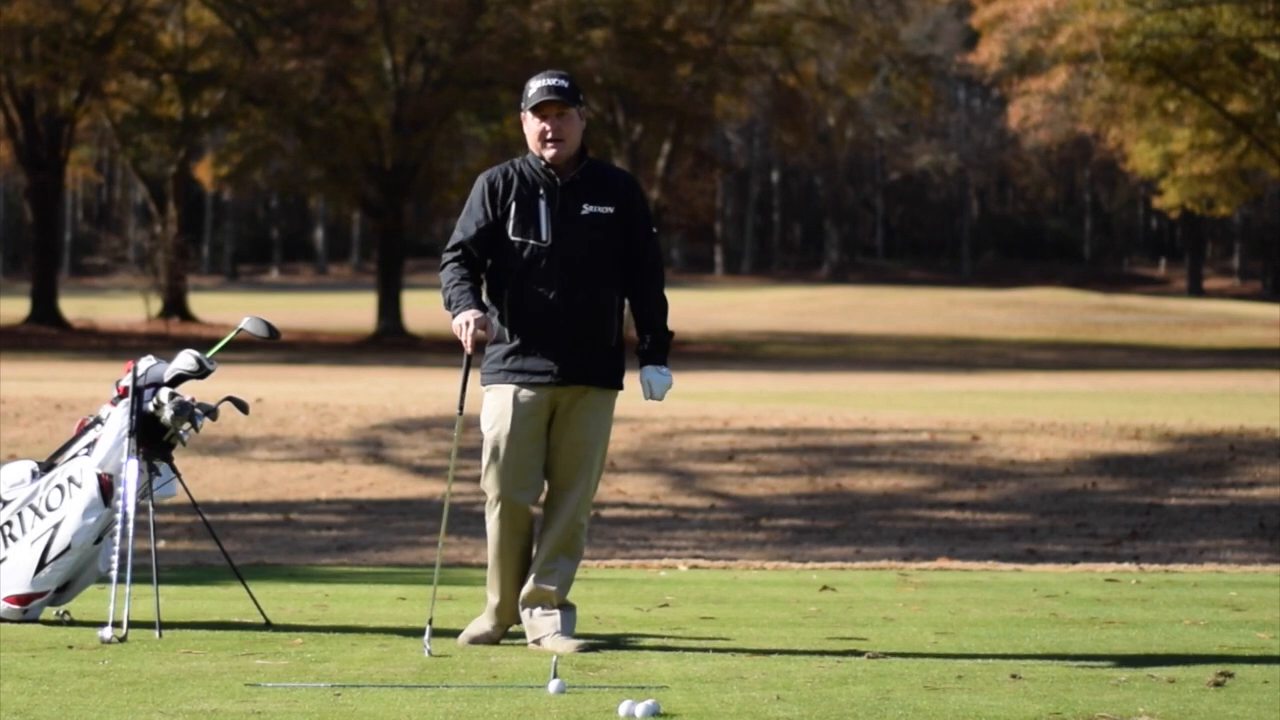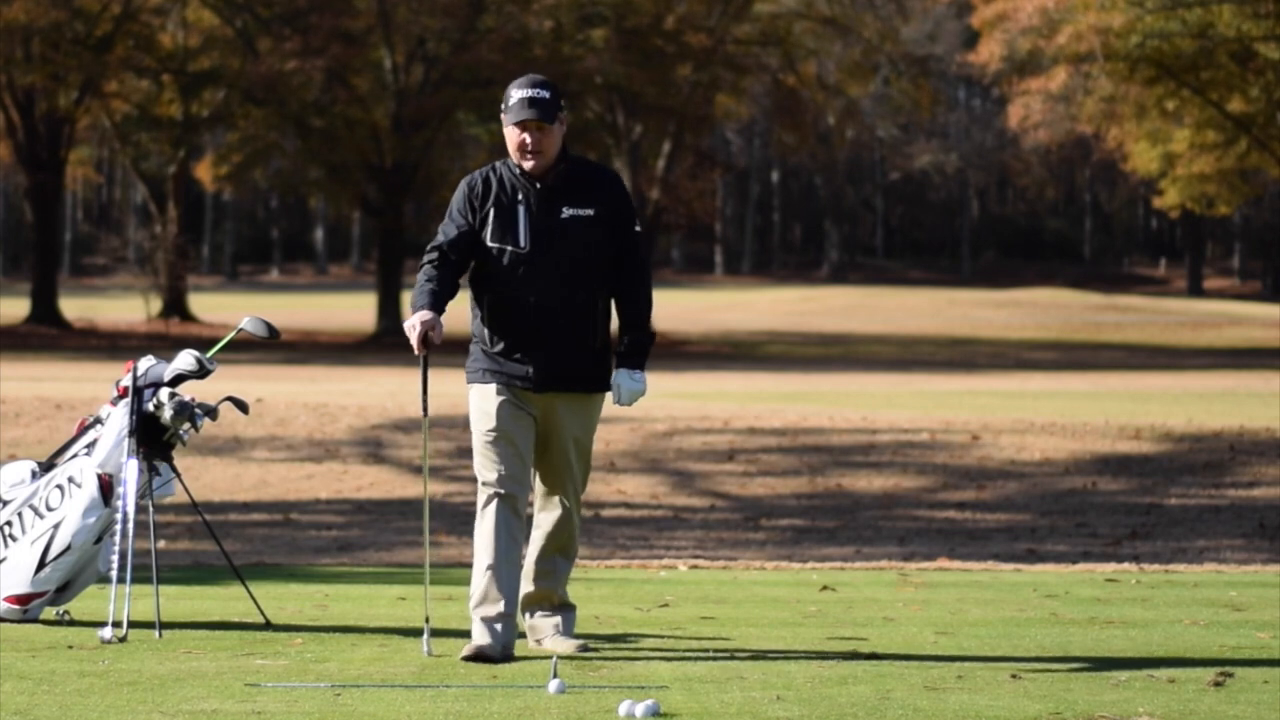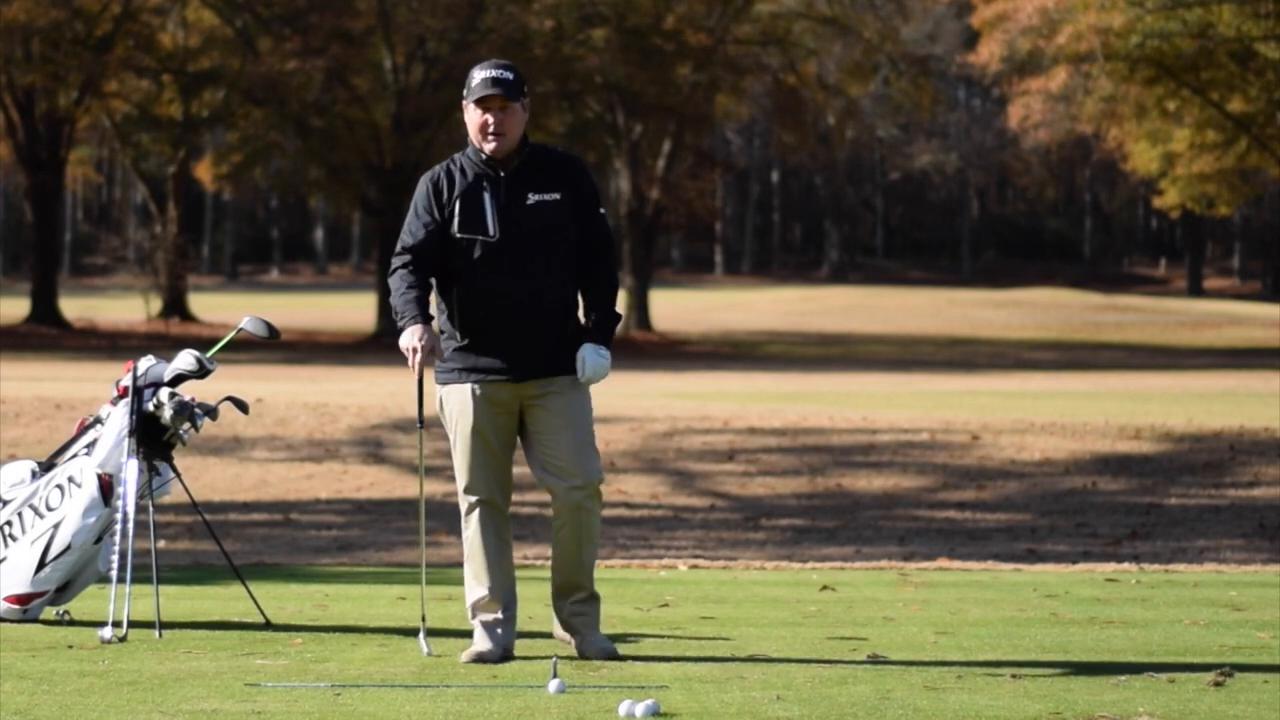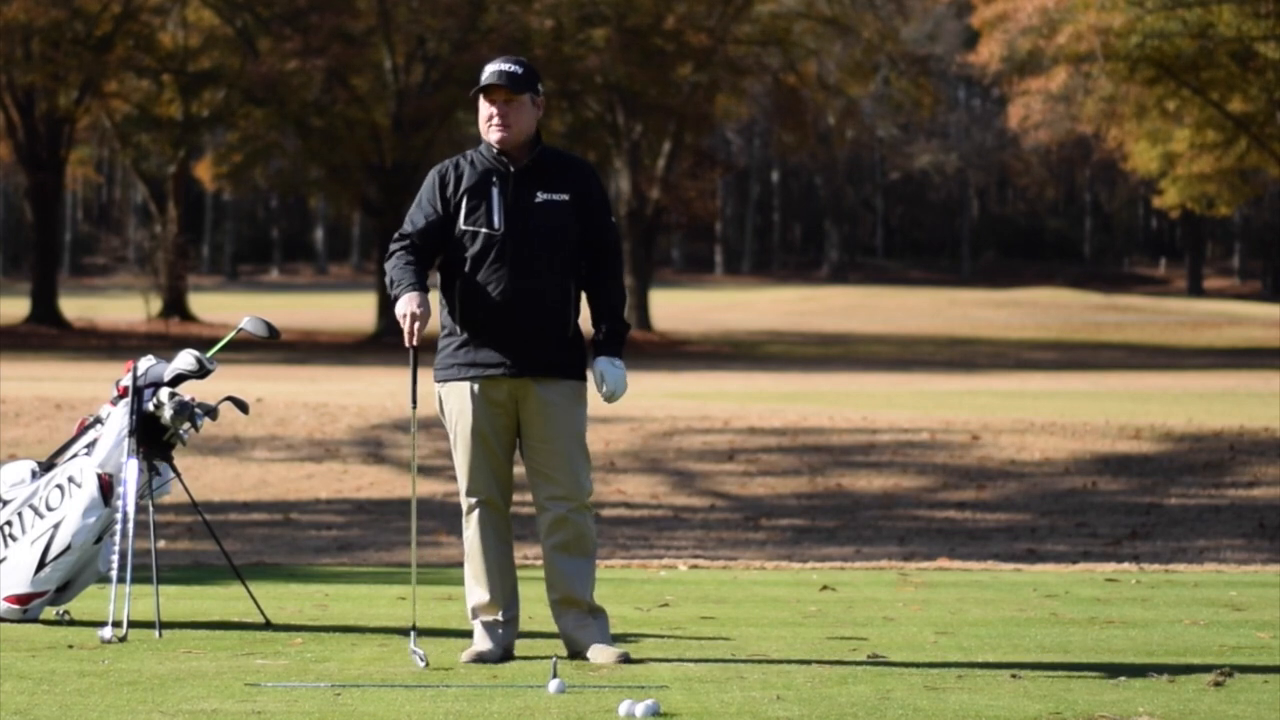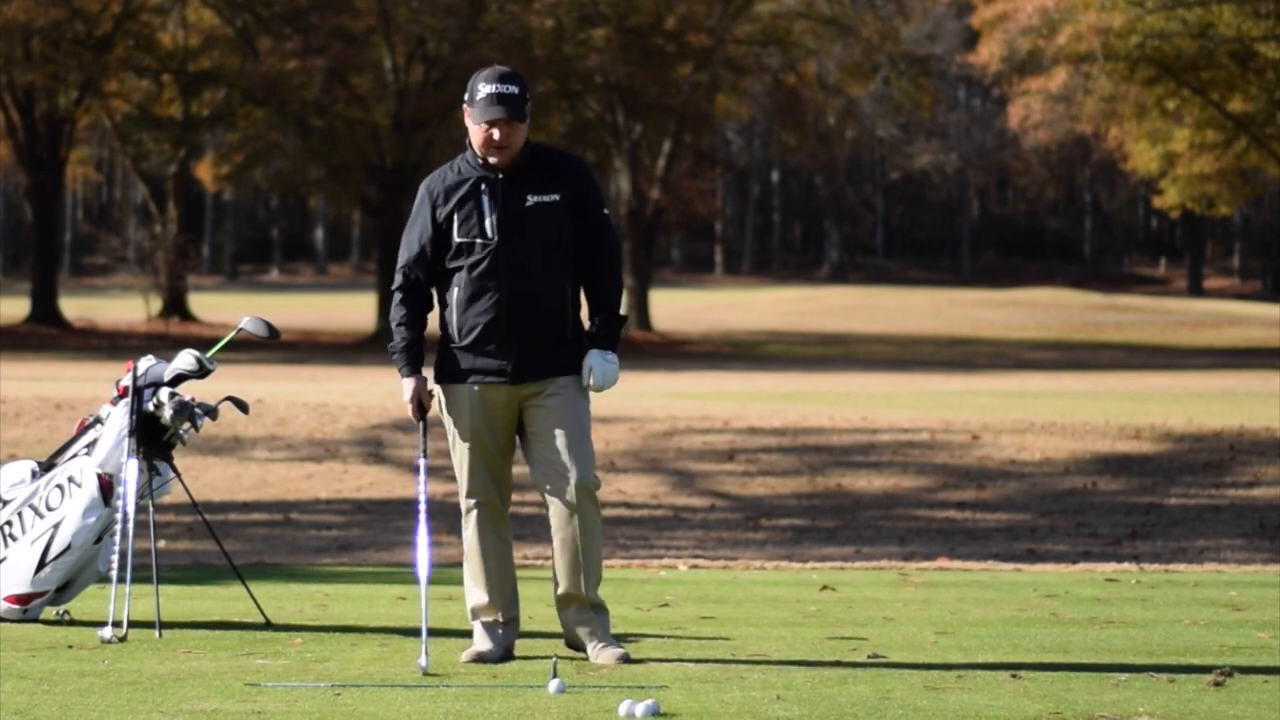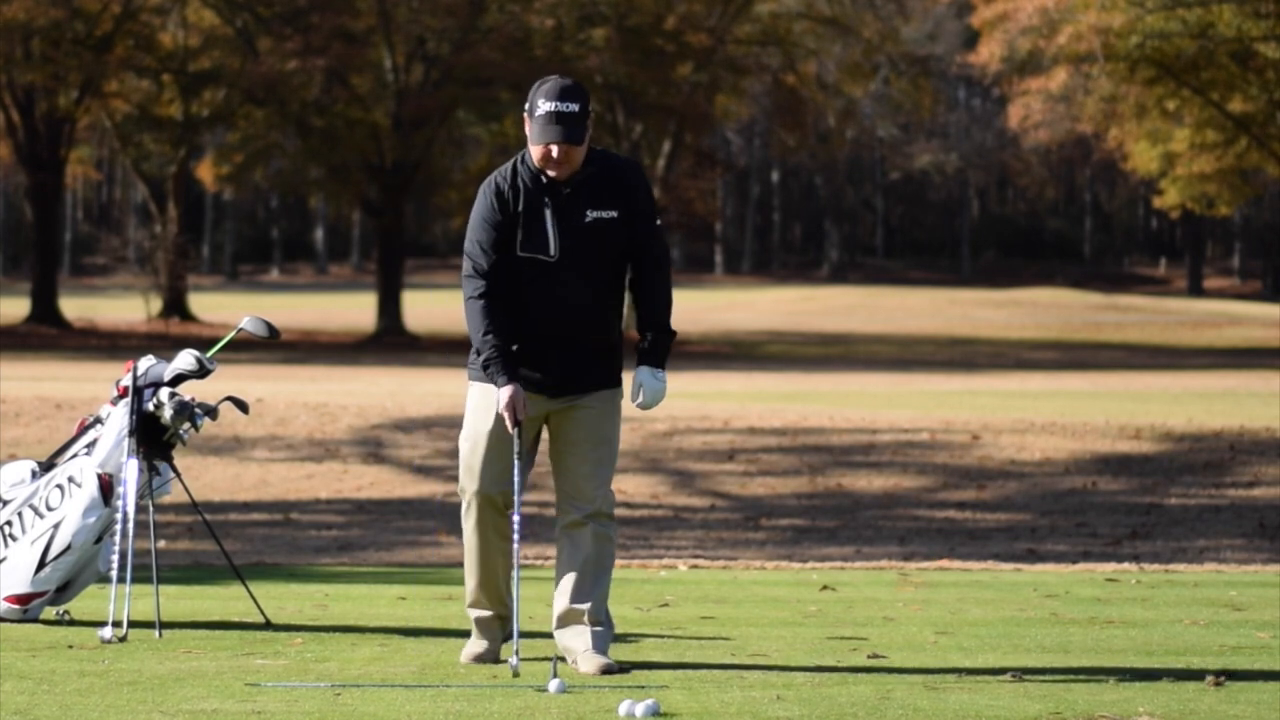
dt=0.7s
person 1, frame 1
left shoulder: (619, 190)
right shoulder: (498, 185)
left elbow: (645, 277)
right elbow: (459, 256)
left wrist: (654, 353)
right wrist: (465, 305)
left hip: (591, 375)
right hip: (514, 367)
left knee: (571, 498)
right knee: (508, 493)
left ankle: (546, 612)
right ankle: (503, 605)
person 1, frame 2
left shoulder: (603, 189)
right shoulder: (480, 189)
left elbow: (632, 277)
right elbow: (444, 256)
left wrist: (632, 356)
right wrist: (426, 305)
left hip: (576, 376)
right hip: (499, 372)
left knee: (561, 500)
right knee: (498, 492)
left ankle: (546, 614)
right ankle: (493, 626)
person 1, frame 3
left shoulder: (566, 175)
right shoulder: (441, 183)
left elbow: (598, 259)
right elbow: (408, 262)
left wrist: (598, 333)
right wrist: (415, 320)
left hip: (555, 367)
right hip: (471, 369)
left knee: (577, 485)
right knee: (481, 499)
left ankle: (577, 612)
right ankle: (492, 627)
person 1, frame 4
left shoulder: (575, 178)
right shoulder: (450, 178)
left elbow: (604, 269)
right elbow: (407, 246)
left wrist: (610, 347)
right wrist: (409, 287)
left hip: (554, 369)
right hip: (469, 366)
left knee: (566, 498)
right knee: (482, 501)
left ankle: (582, 626)
right ankle: (493, 627)
person 1, frame 5
left shoulder: (567, 175)
right shoulder: (441, 188)
left elbow: (602, 260)
right elbow: (410, 284)
left wrist: (604, 339)
right wrist: (409, 366)
left hip: (556, 369)
right hip: (471, 373)
left knee: (574, 487)
right knee: (482, 503)
left ankle: (586, 624)
right ankle: (493, 627)
person 1, frame 6
left shoulder: (624, 183)
right shoulder: (501, 190)
left elbow: (651, 271)
right elbow: (481, 287)
left wrist: (652, 355)
right wrist: (500, 375)
left hip: (591, 379)
right hip: (509, 375)
left knee: (587, 505)
right knee: (485, 493)
left ankle: (582, 631)
right ankle: (490, 623)
